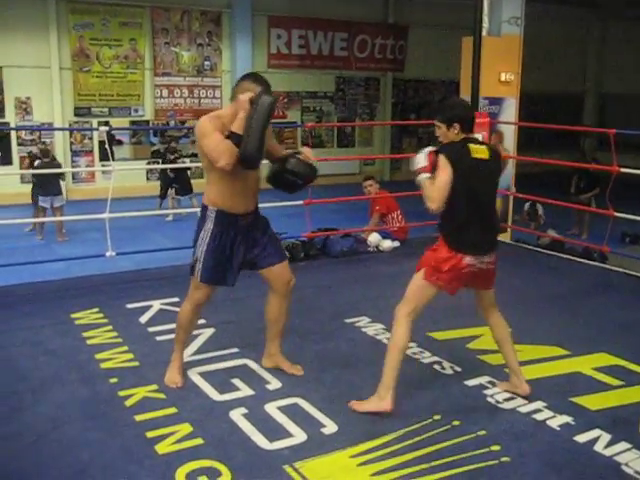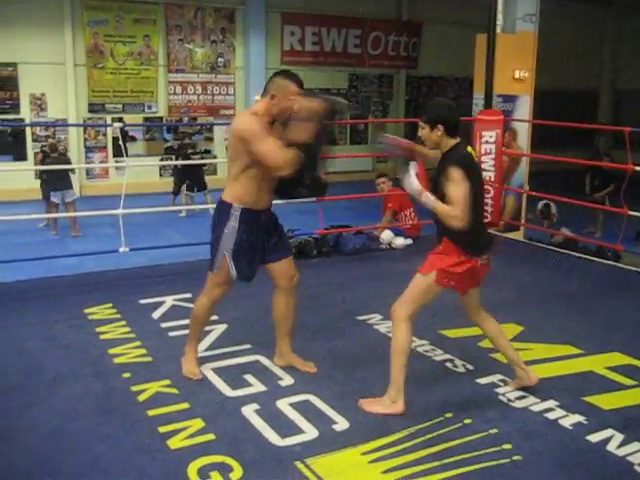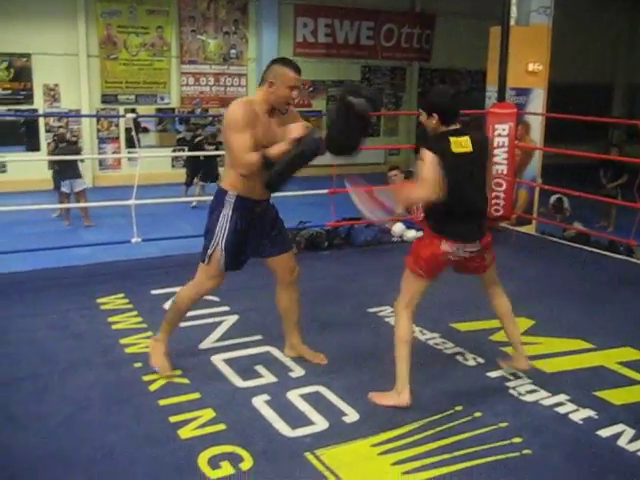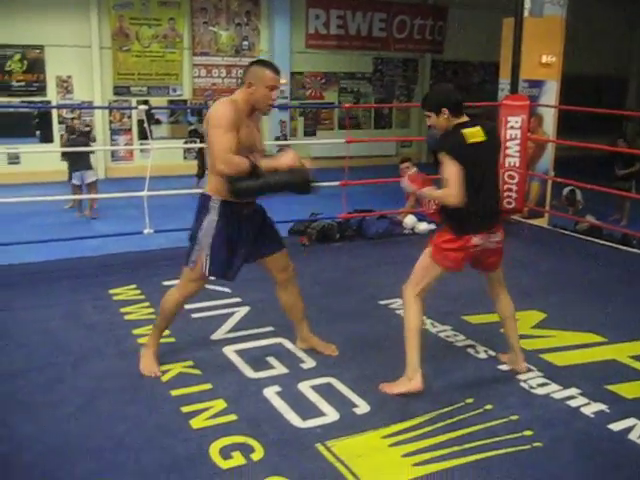
dt=0.2s
person 1, frame 1
left shoulder: (450, 153)
right shoulder: (492, 155)
left elbow: (435, 204)
left wrist: (423, 171)
left hip: (453, 250)
right hip: (485, 251)
left knee: (403, 313)
right knee: (490, 311)
left ankle: (383, 396)
right ankle: (518, 380)
person 1, frame 2
left shoulder: (455, 163)
right shoulder: (460, 151)
left elbow: (458, 219)
left wrist: (422, 192)
right wrist: (412, 149)
left hip: (459, 251)
right hip: (475, 250)
left knee: (401, 313)
right knee: (476, 313)
left ankle: (393, 399)
right ankle: (523, 372)
person 1, frame 3
left shoulder: (432, 146)
right shoulder: (480, 141)
left elbow: (427, 191)
left wrist: (392, 195)
left hip: (440, 239)
right hip: (476, 237)
left knee: (404, 307)
right knee: (493, 289)
left ankle: (401, 390)
right ankle: (519, 355)
person 1, frame 4
left shoulder: (450, 144)
right shoulder: (488, 132)
left elbow: (454, 197)
left wrist: (421, 188)
left hip: (459, 234)
right hip: (492, 230)
left knee: (411, 292)
right knee: (498, 288)
left ankle: (412, 376)
right ankle: (517, 356)
person 2, frame 1
left shoulder: (260, 128)
right shoulder: (209, 124)
left elbow: (278, 157)
right elbow: (224, 160)
left wrist: (298, 156)
right wrist: (242, 117)
left hip: (253, 219)
right hip: (219, 220)
left knee: (284, 282)
right knee: (199, 296)
left ankle: (272, 353)
right ankle: (177, 359)
person 2, frame 2
left shoulder: (279, 125)
right shoulder: (249, 122)
left elbow: (291, 163)
right elbow: (283, 166)
right wrist: (308, 130)
left hip: (265, 215)
right hip: (237, 215)
left knee: (288, 279)
right knee: (216, 289)
left ankle: (284, 351)
right ankle: (190, 350)
person 2, frame 3
left shoulder: (284, 115)
right shoulder: (241, 111)
right elbow: (245, 166)
right wrist: (286, 143)
left hip: (262, 206)
right hip: (233, 204)
left knee: (289, 273)
right knee: (206, 282)
left ankle: (294, 343)
right ankle: (160, 341)
person 2, frame 4
left shoulder: (254, 117)
right shoulder: (224, 111)
right elbow: (225, 165)
left wrist: (288, 165)
right wrist: (274, 164)
left hip: (249, 208)
right hip: (219, 210)
left knee: (285, 272)
right knee: (190, 284)
left ankle: (305, 336)
right ankle: (151, 345)
